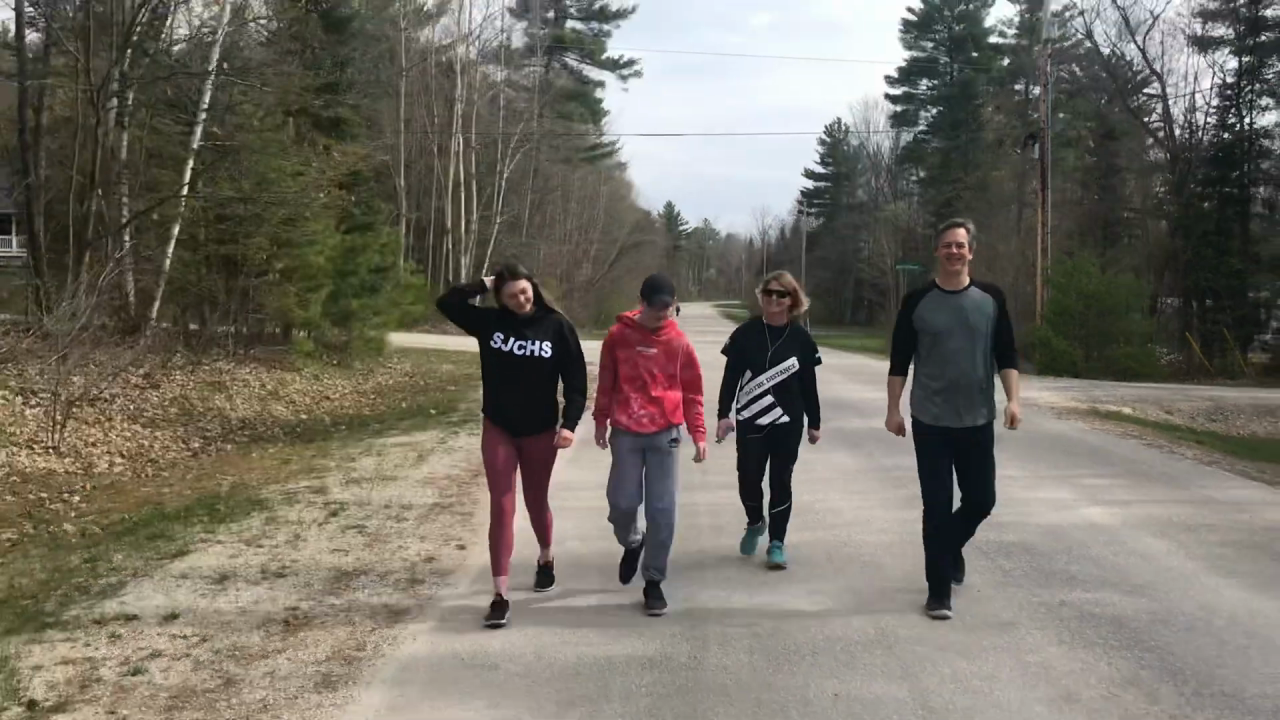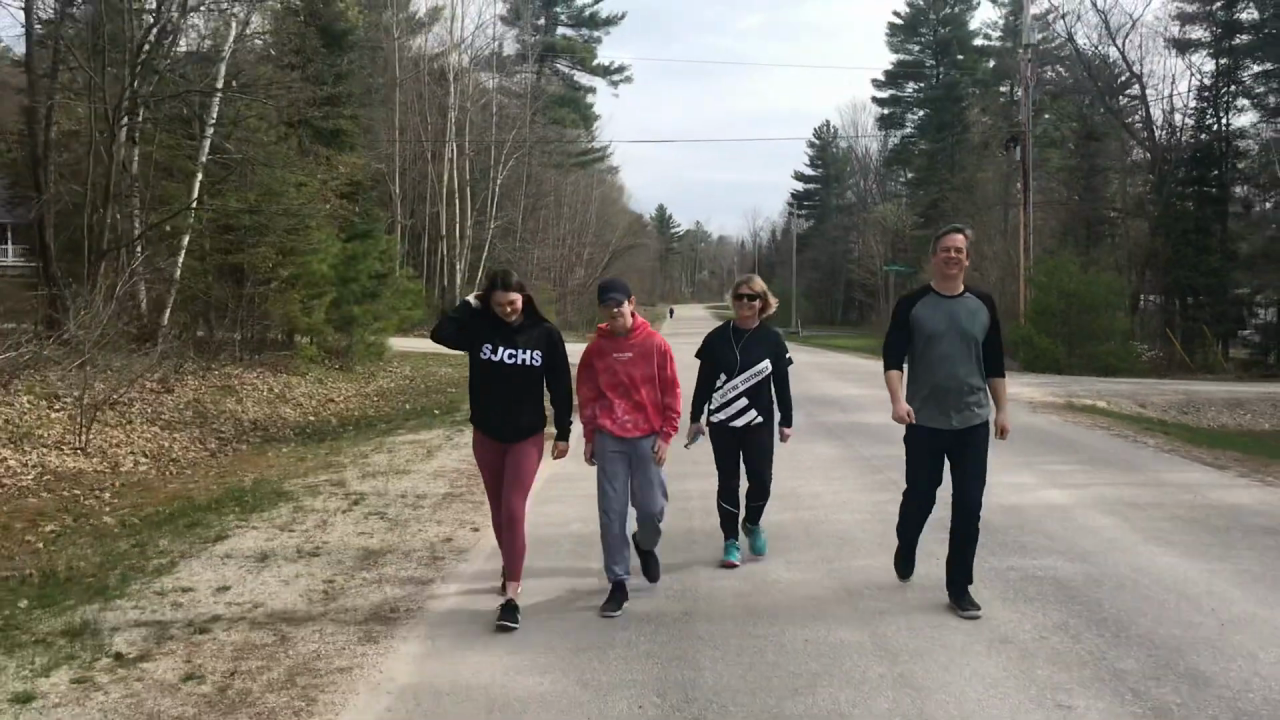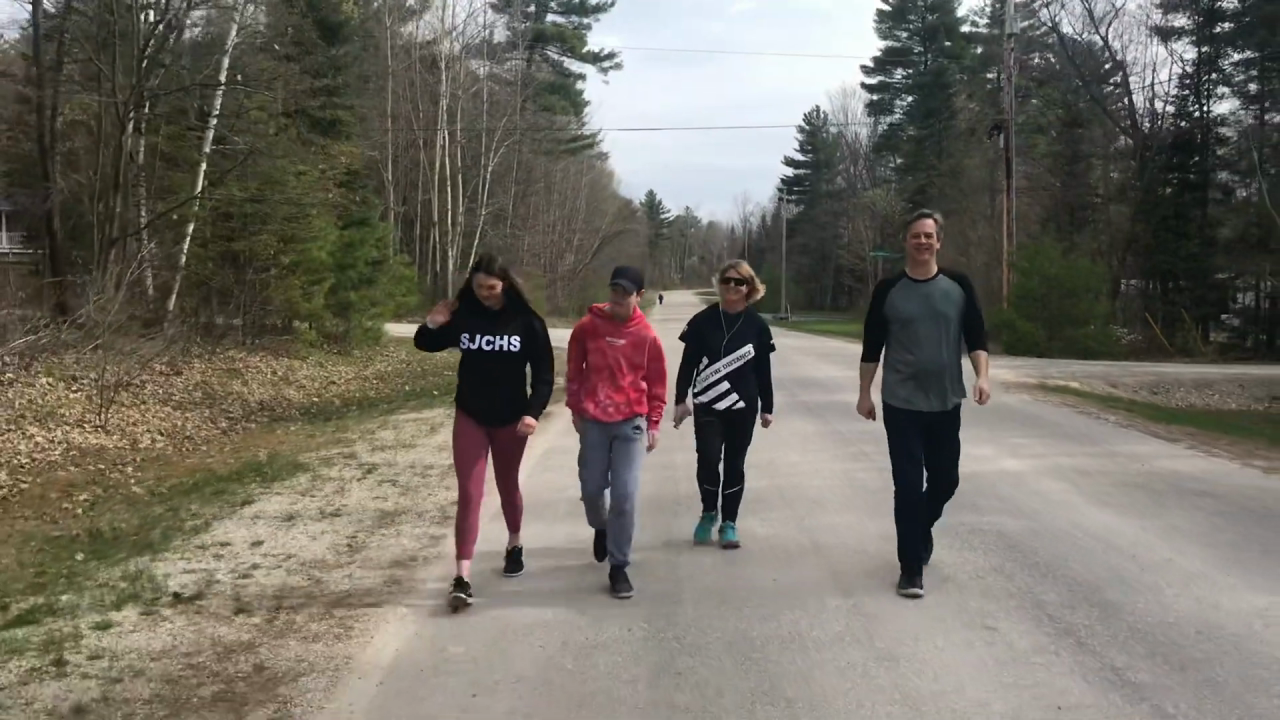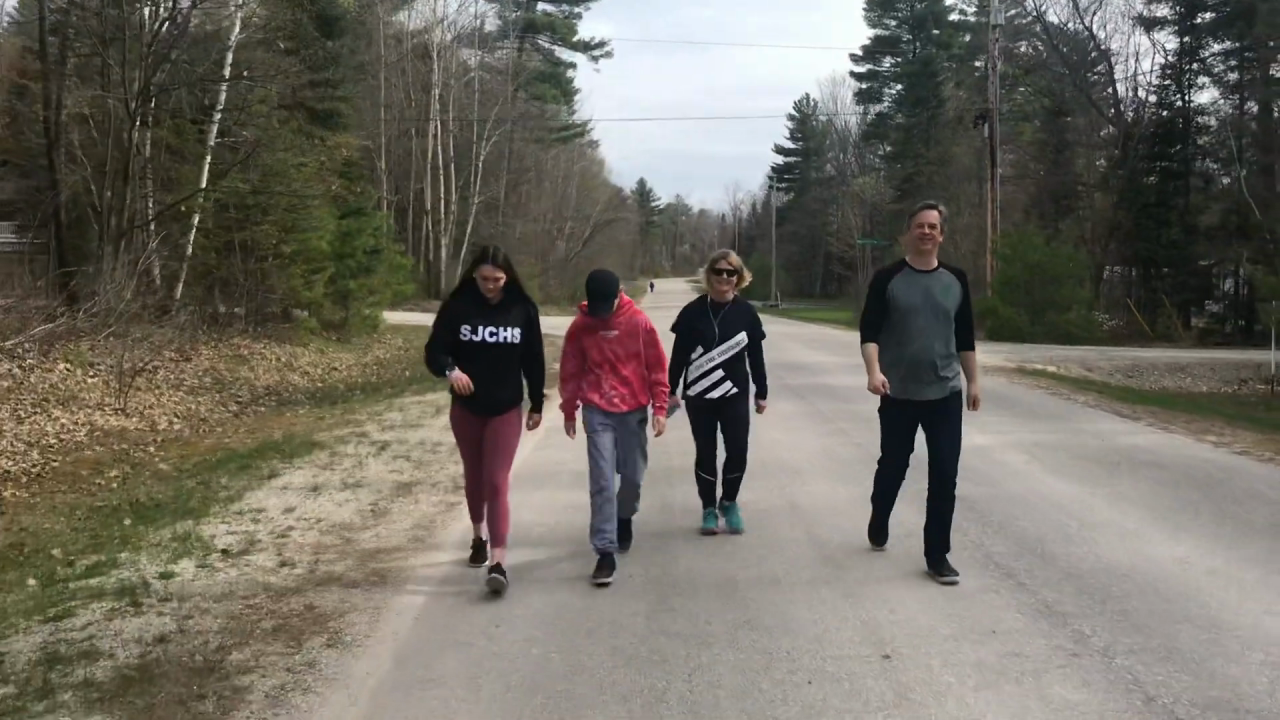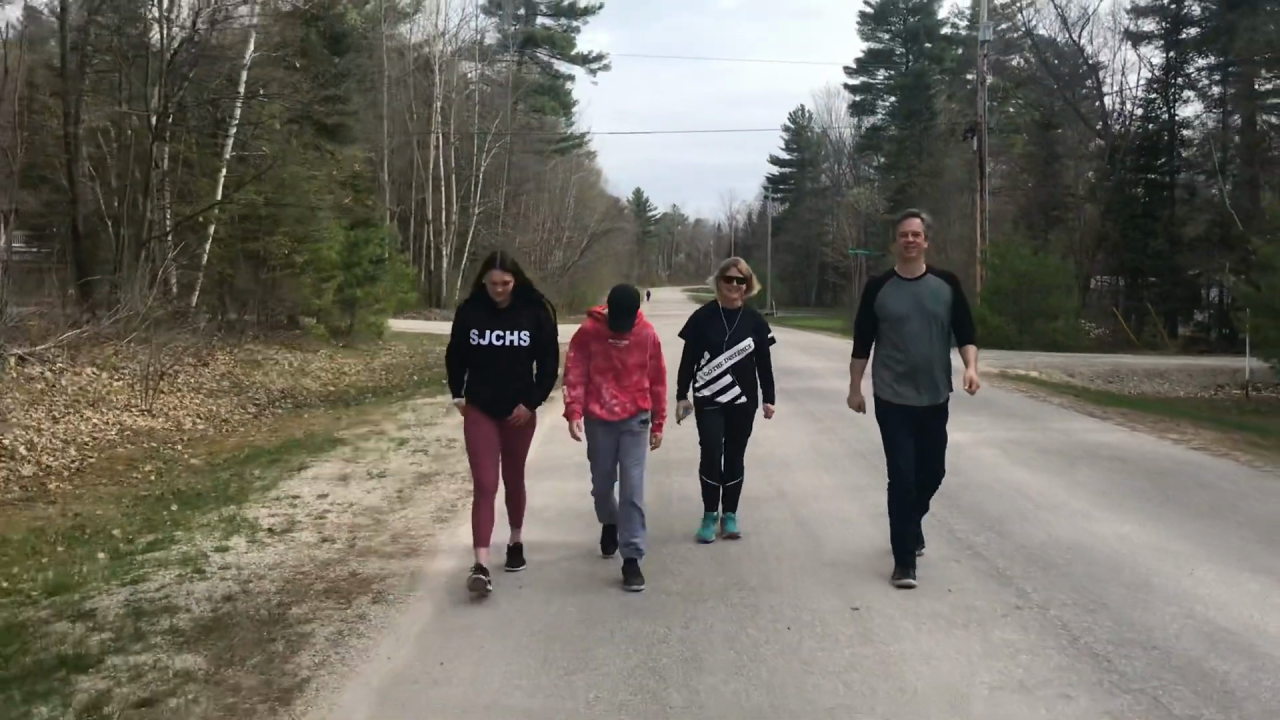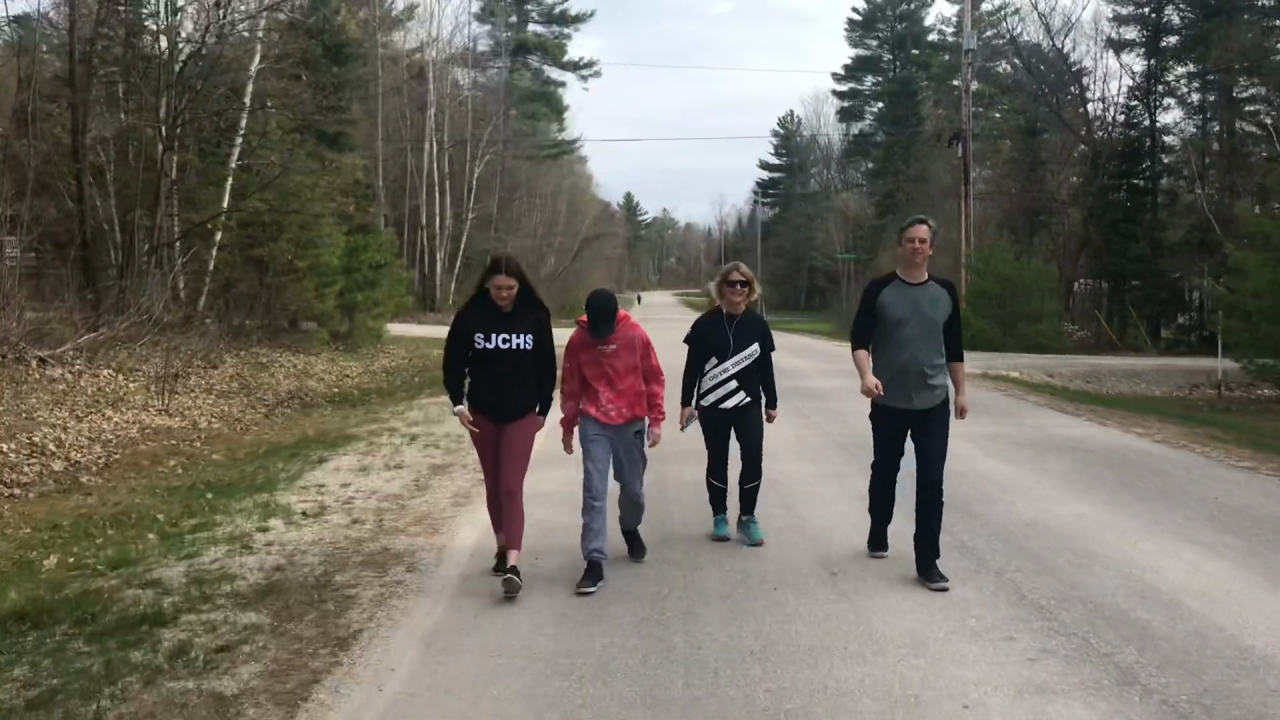
dt=0.5s
person 1, frame 1
left shoulder: (991, 299)
right shoulder: (917, 302)
left elbow: (1007, 355)
right elbow: (899, 361)
left wrist: (1013, 399)
right wrist: (893, 410)
left hip: (978, 419)
right hip: (931, 420)
left knee: (982, 498)
right knee: (936, 504)
left ankle: (952, 549)
right ankle: (939, 589)
person 1, frame 2
left shoulder: (983, 305)
right shoulder: (912, 304)
left elbow: (995, 363)
right elbow: (893, 358)
left wrist: (1002, 410)
right wrist: (898, 400)
left hip: (973, 421)
right hip: (924, 422)
left knee: (969, 505)
right knee: (920, 495)
left ankle: (959, 587)
right ankle: (905, 549)
person 1, frame 3
left shoulder: (958, 286)
right shoulder: (888, 290)
left elbow: (976, 337)
right elbow: (872, 347)
left wrist: (982, 376)
right wrist: (864, 394)
left hip: (947, 403)
right hip: (901, 405)
left knee: (945, 479)
right knee: (908, 485)
left ankle: (922, 527)
right ankle: (911, 567)
person 1, frame 4
left shoulder: (956, 279)
right shoulder: (888, 278)
left elbow: (965, 336)
right elbow: (869, 331)
left wrist: (973, 382)
right wrist: (874, 371)
left hip: (945, 393)
right hip: (899, 393)
left knee: (944, 473)
right knee: (893, 464)
left ankle: (937, 555)
right ankle: (879, 519)
person 1, frame 5
left shoulder: (946, 284)
right shoulder: (878, 288)
left elbow: (965, 332)
right elbow: (862, 343)
left wrist: (971, 368)
right wrist: (855, 388)
left hip: (935, 398)
right hip: (891, 399)
left knee: (931, 472)
right knee: (901, 477)
left ankle: (911, 522)
right ankle: (904, 559)
person 1, frame 6
left shoulder: (945, 291)
right shoulder: (879, 289)
left elbow: (954, 346)
right elbow: (859, 339)
left wrist: (961, 392)
right wrist: (866, 375)
left hip: (934, 401)
right hip: (889, 401)
left knee: (931, 480)
right knee: (885, 472)
left ankle: (927, 562)
right ankle: (878, 530)
person 2, frame 1
left shoulder: (557, 326)
right shoulder: (489, 322)
left elbow: (575, 379)
right elbow: (446, 303)
left wrist: (569, 423)
right wrist: (483, 284)
left hip: (540, 432)
right hip: (497, 430)
left knee: (537, 503)
right knee: (501, 510)
left ankle: (545, 557)
person 2, frame 2
left shoulder: (545, 334)
right shoulder: (479, 328)
left elbow: (560, 387)
right elbow: (440, 334)
left wrist: (563, 433)
right wrist: (469, 304)
left hip: (527, 437)
right hip: (486, 435)
left knee: (514, 512)
right knee: (498, 509)
left ankle: (510, 599)
right ankle: (511, 568)
person 2, frame 3
left shoulder: (527, 321)
right shoulder: (463, 315)
left elbow: (544, 372)
right elbow: (427, 343)
left wrist: (534, 411)
right wrist: (431, 325)
left hip: (510, 419)
right hip: (469, 417)
left knee: (508, 486)
right knee: (469, 494)
left ankle: (514, 544)
right ankle: (462, 578)
person 2, frame 4
left shoulder: (523, 310)
right shoulder: (457, 307)
left elbow: (534, 361)
right elbow: (434, 352)
left wrist: (537, 405)
right wrist: (450, 372)
left hip: (506, 409)
right hip: (466, 407)
left knee: (497, 482)
right knee: (474, 476)
left ankle: (498, 564)
right ankle: (479, 536)
person 2, frame 5
left shoulder: (536, 314)
right shoulder: (469, 313)
left elbow: (549, 364)
right elbow: (456, 358)
left wrist: (532, 402)
right wrist: (458, 396)
left hip: (519, 410)
right hip: (479, 410)
left knee: (513, 479)
right knee: (485, 485)
left ankle: (515, 540)
right ankle: (480, 566)
person 2, frame 6
left shoulder: (536, 317)
right shoulder: (470, 317)
left elbow: (547, 366)
right elbow: (454, 363)
left wrist: (543, 409)
right wrist: (458, 403)
left hip: (522, 414)
right hip: (482, 413)
left knee: (511, 487)
right knee: (493, 484)
left ankle: (513, 568)
right ankle: (502, 546)
person 3, frame 1
left shoulder: (679, 343)
right shoulder: (618, 338)
left elbow: (692, 391)
right elbow: (606, 384)
left wrist: (698, 433)
right wrist: (600, 422)
left hip: (664, 433)
right hip: (625, 432)
left knee: (661, 506)
right knee: (621, 501)
right ankle: (631, 543)
person 3, frame 2
left shoulder: (655, 343)
right shoulder: (595, 348)
left elbow: (670, 392)
right elbow: (587, 396)
left wrist: (666, 435)
right wrist: (589, 439)
left hip: (647, 436)
right hip: (609, 439)
left knee: (652, 506)
right knee: (612, 511)
left ankle: (645, 544)
right ankle: (618, 583)
person 3, frame 3
left shoulder: (646, 336)
right shoulder: (587, 327)
left elbow: (657, 381)
right elbow: (574, 370)
left wrist: (654, 423)
right wrist: (575, 408)
left hip: (631, 422)
right hip: (592, 421)
left knee: (624, 493)
right knee: (593, 486)
left ankle: (618, 565)
right ankle: (602, 527)
person 3, frame 4
left shoulder: (640, 322)
right shoulder: (580, 326)
left elbow: (657, 367)
right elbow: (570, 371)
left wrist: (659, 408)
right wrist: (569, 411)
left hip: (634, 410)
right hip: (597, 412)
left knee: (632, 476)
right knee: (602, 482)
left ankle: (624, 517)
right ankle: (605, 553)
person 3, frame 5
left shoulder: (647, 334)
right shoulder: (587, 332)
left elbow: (657, 381)
right elbow: (575, 377)
left wrist: (657, 423)
right wrist: (573, 414)
left hip: (635, 419)
right hip: (598, 420)
left knee: (632, 487)
right knee: (603, 482)
left ankle: (631, 557)
right ankle: (610, 521)
person 3, frame 6
left shoulder: (636, 335)
right shoulder: (577, 341)
left elbow: (654, 379)
right elbow: (570, 386)
left wrist: (656, 419)
right wrist: (568, 426)
left hip: (632, 422)
right hip: (594, 423)
left knee: (632, 487)
right knee: (594, 492)
left ankle: (630, 527)
right ankle: (594, 562)
person 4, frame 1
left shoulder: (801, 337)
right shoulder: (745, 333)
left elbow: (809, 383)
right elbow: (731, 377)
left wrist: (814, 422)
right wrist: (724, 414)
left hip: (788, 422)
right hip: (750, 419)
left knee: (781, 481)
right knee: (748, 478)
left ankle: (776, 544)
right ankle: (755, 523)
person 4, frame 2
left shoulder: (772, 339)
right shoulder: (717, 337)
left elbow: (781, 381)
right elbow: (704, 380)
left wrist: (786, 420)
right wrist: (695, 418)
left hip: (759, 422)
right hip: (723, 422)
left knee: (761, 479)
right knee: (728, 481)
left ankle: (752, 524)
right ankle: (731, 541)
person 4, frame 3
left shoulder: (757, 324)
right shoulder: (703, 320)
left elbow: (763, 368)
right elbow: (688, 362)
left wrist: (767, 408)
right wrist: (681, 400)
left hip: (743, 406)
right hip: (708, 404)
left knee: (735, 464)
right knee: (708, 460)
left ankle: (728, 524)
right ankle: (708, 513)
person 4, frame 4
left shoulder: (746, 312)
right shoulder: (693, 311)
left elbow: (756, 354)
right elbow: (679, 353)
left wrist: (761, 392)
right wrist: (672, 390)
left hip: (735, 394)
right hip: (700, 394)
left knee: (737, 450)
right knee: (706, 452)
left ankle: (729, 502)
right ankle: (709, 509)
person 4, frame 5
left shoulder: (754, 319)
right shoulder: (702, 317)
left elbow: (763, 359)
right elbow: (688, 358)
left wrist: (769, 396)
right wrist: (682, 396)
left hip: (743, 400)
right hip: (708, 398)
left knee: (735, 457)
right knee: (711, 452)
left ankle: (729, 514)
right ankle: (710, 514)
person 4, frame 6
left shoulder: (757, 323)
right shoulder: (706, 323)
left elbow: (765, 365)
right elbow: (693, 365)
left wrist: (771, 402)
right wrist: (687, 403)
left hip: (748, 402)
right hip: (713, 404)
left knee: (753, 457)
right knee: (717, 459)
left ankle: (747, 517)
right ankle: (720, 516)
